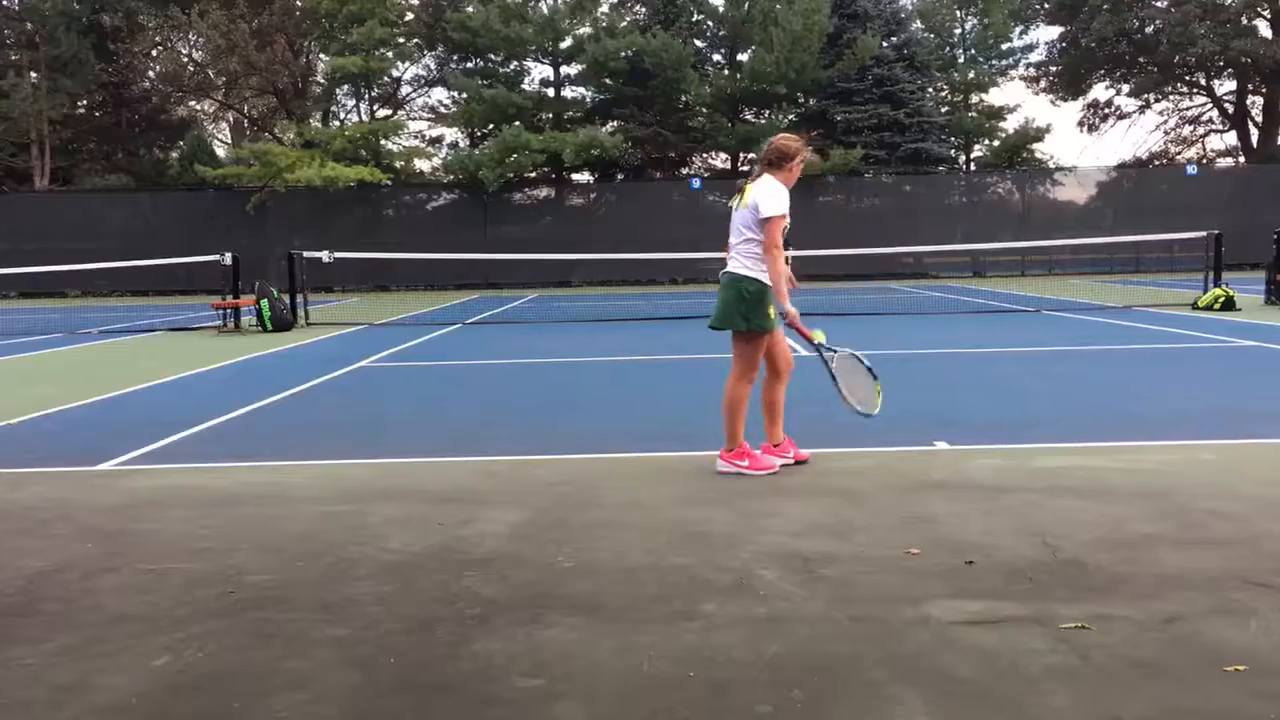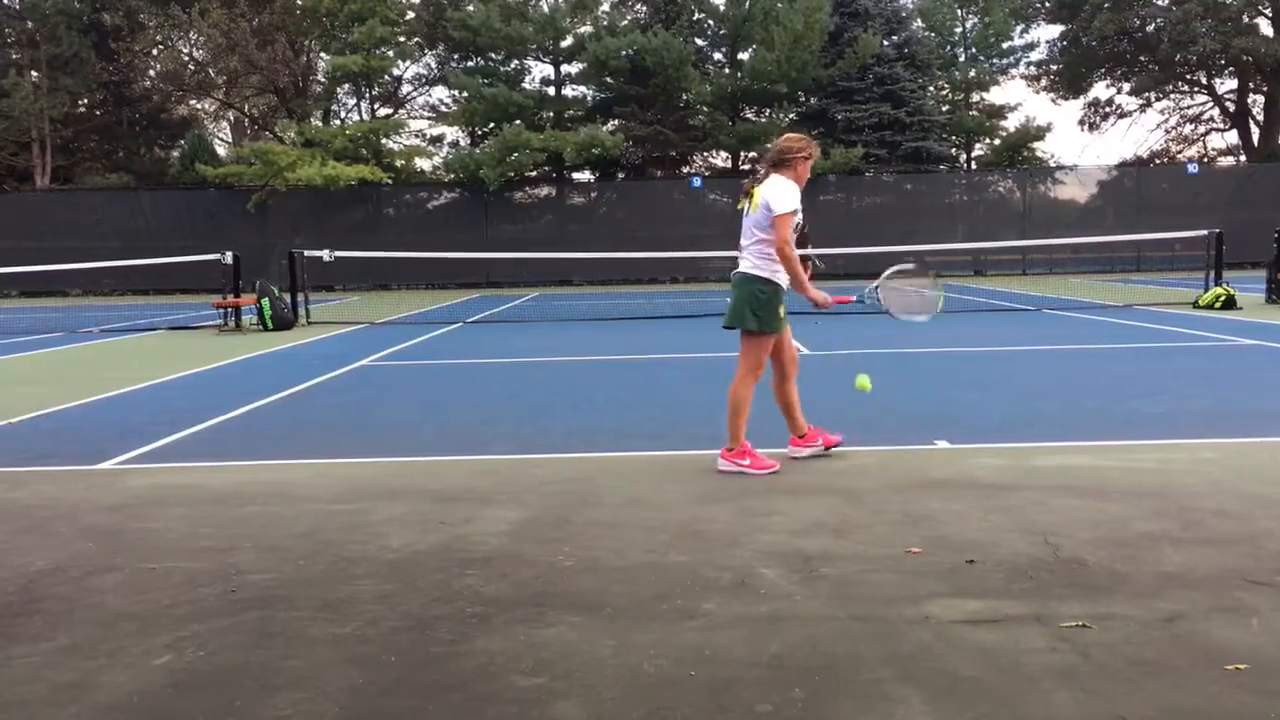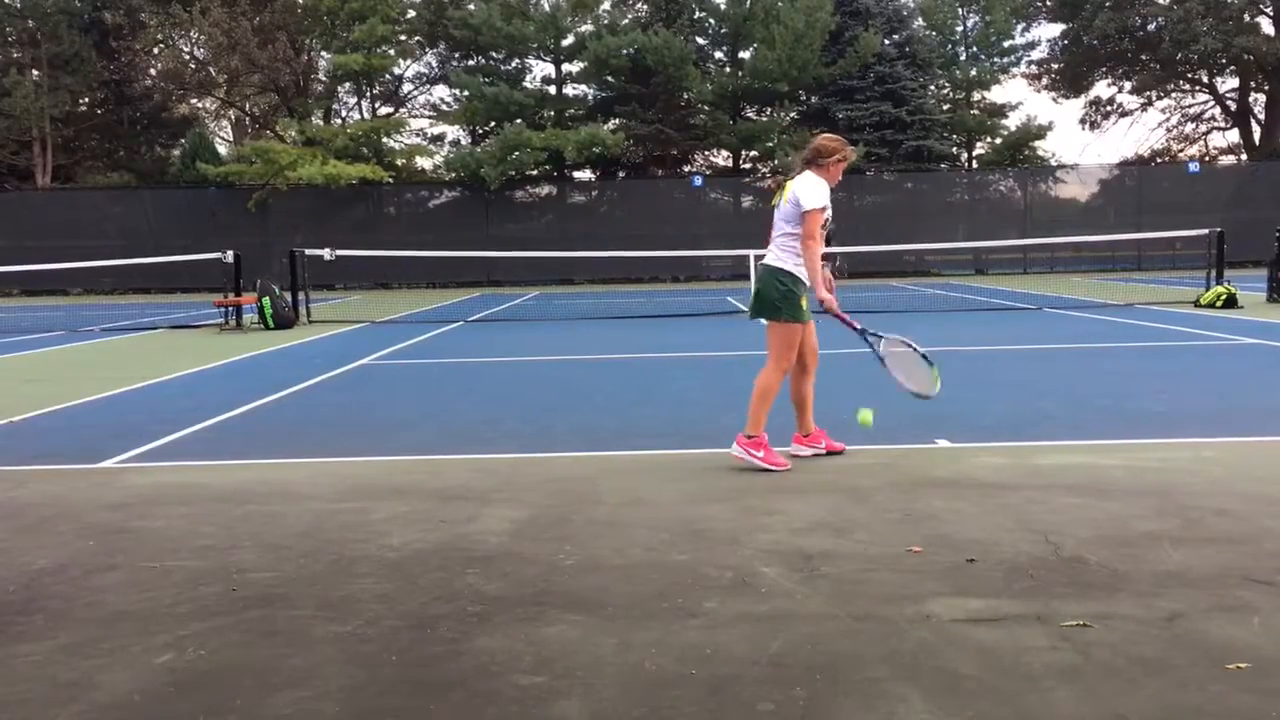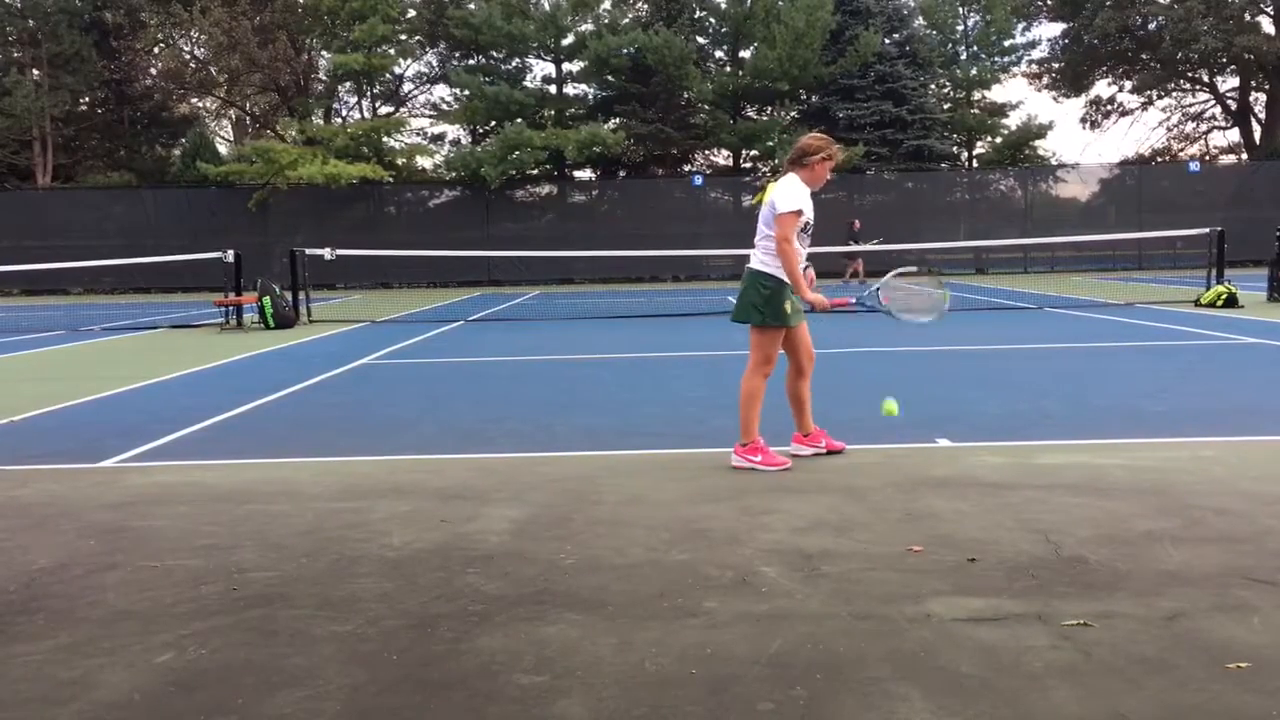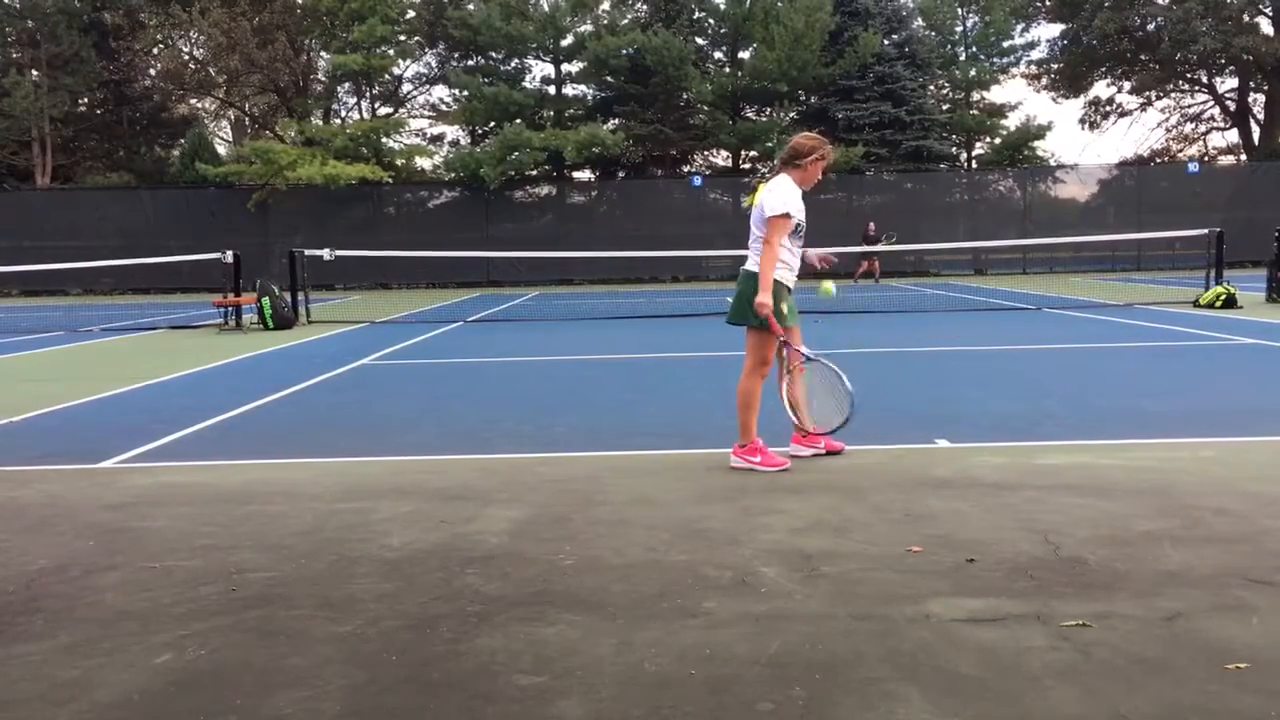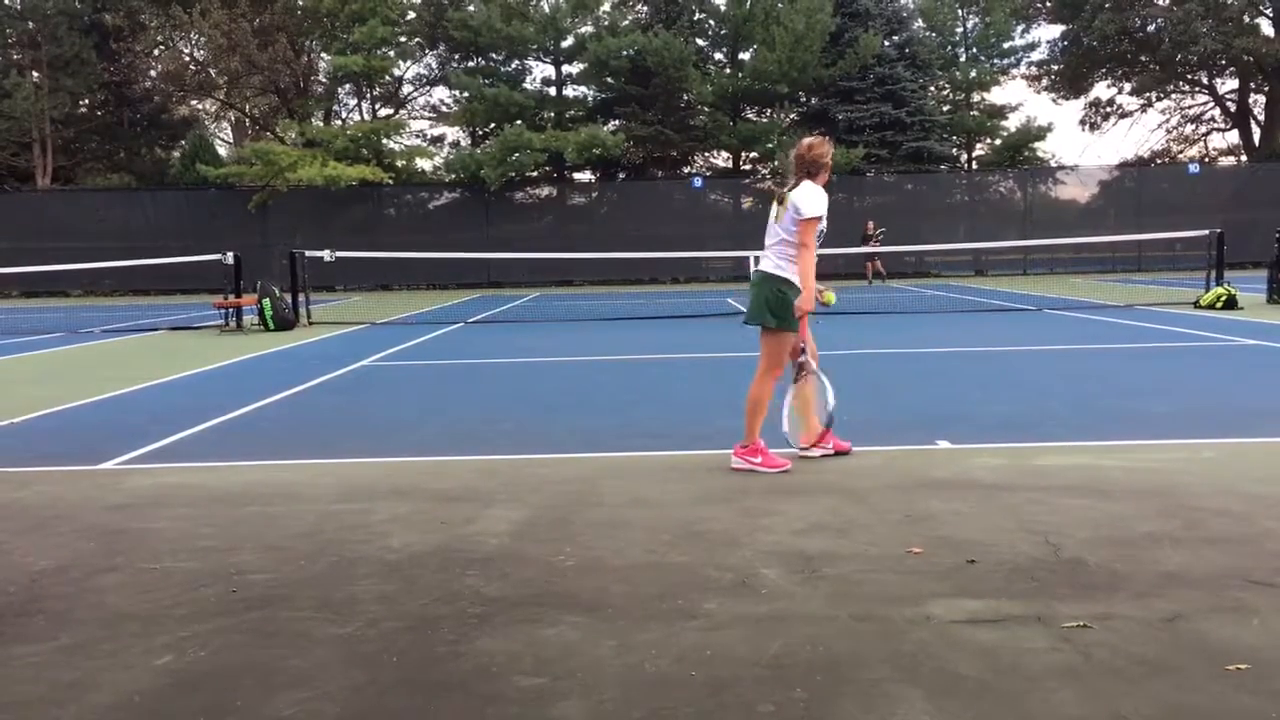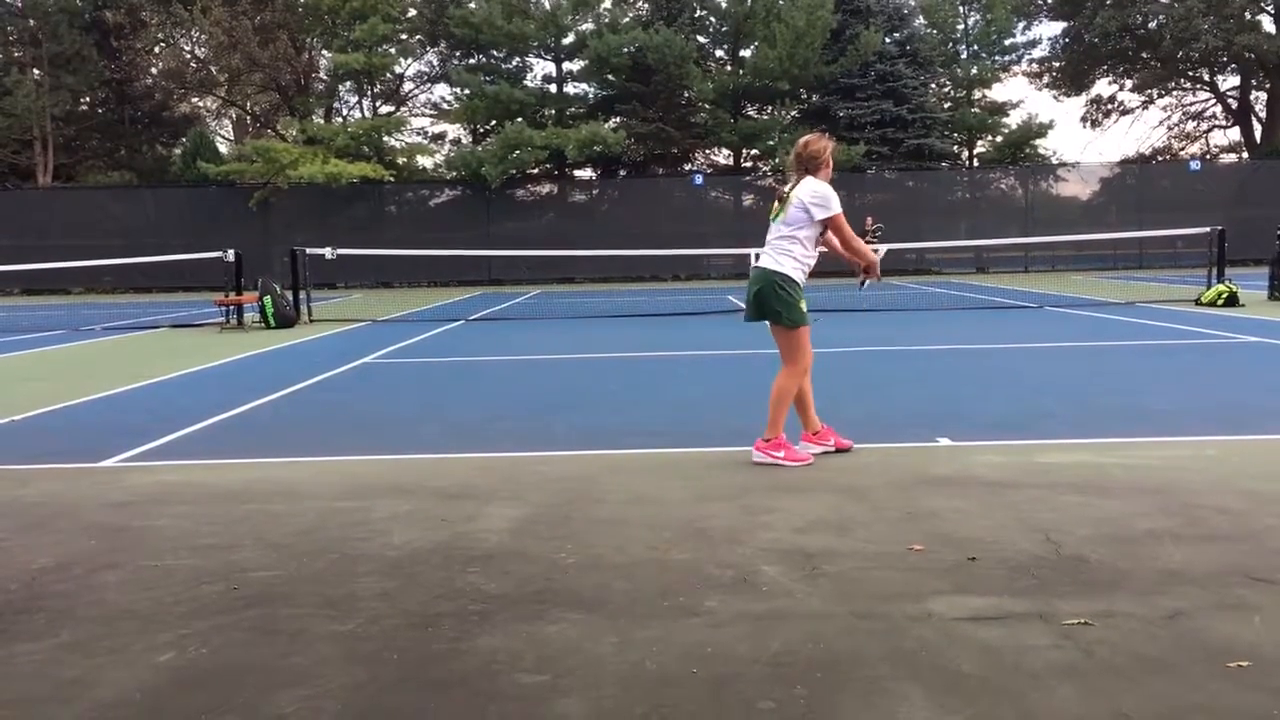
dt=0.5s
person 1, frame 1
left shoulder: (752, 189)
right shoulder: (774, 190)
left elbow: (745, 245)
right elbow: (772, 248)
left wrist: (780, 273)
right wrist: (784, 300)
left hip: (747, 286)
right hip: (750, 287)
left knee: (782, 364)
right knee: (746, 373)
left ankle: (776, 445)
right ankle: (733, 452)
person 1, frame 2
left shoulder: (763, 189)
right shoulder: (784, 188)
right elbow: (782, 246)
left wrist: (788, 278)
right wrist: (808, 289)
left hip: (759, 284)
right hip: (761, 287)
left knee: (787, 364)
right knee: (750, 371)
left ankle: (803, 436)
right ankle: (734, 451)
person 1, frame 3
left shoulder: (797, 184)
right shoulder: (815, 185)
right elbow: (811, 239)
left wrist: (817, 272)
right wrist: (821, 287)
left hip: (785, 278)
right hip: (784, 279)
left knee: (807, 360)
right knee: (780, 364)
left ankle: (806, 436)
right ankle: (751, 439)
person 1, frame 4
left shoulder: (793, 188)
right shoulder: (793, 189)
right elbow: (784, 244)
left wrist: (804, 271)
right wrist: (807, 291)
left hip: (779, 286)
right hip: (769, 284)
left knee: (804, 359)
right knee: (761, 367)
left ankle: (806, 436)
right ankle: (747, 447)
person 1, frame 5
left shoulder: (786, 189)
right shoulder: (783, 189)
right elbow: (770, 243)
left wrist: (807, 257)
right wrist: (765, 291)
left hip: (777, 287)
right hip: (767, 287)
right knee: (759, 367)
left ankle: (804, 436)
right ankle: (746, 448)
person 1, frame 6
left shoulder: (791, 193)
right shoulder: (813, 194)
right elbow: (805, 247)
left wrist: (807, 286)
right wrist: (807, 292)
left hip: (777, 283)
right hip: (779, 285)
right knee: (770, 370)
left ankle: (815, 437)
right ankle: (748, 449)
person 1, frame 7
left shoulder: (798, 189)
right shoulder: (819, 190)
left elbow: (827, 238)
right elbow: (848, 240)
left wrist: (857, 260)
right wrist: (873, 262)
left hip: (772, 278)
right hip: (780, 280)
left knee: (800, 363)
right knee: (796, 365)
left ankle: (814, 433)
right ankle: (770, 443)
